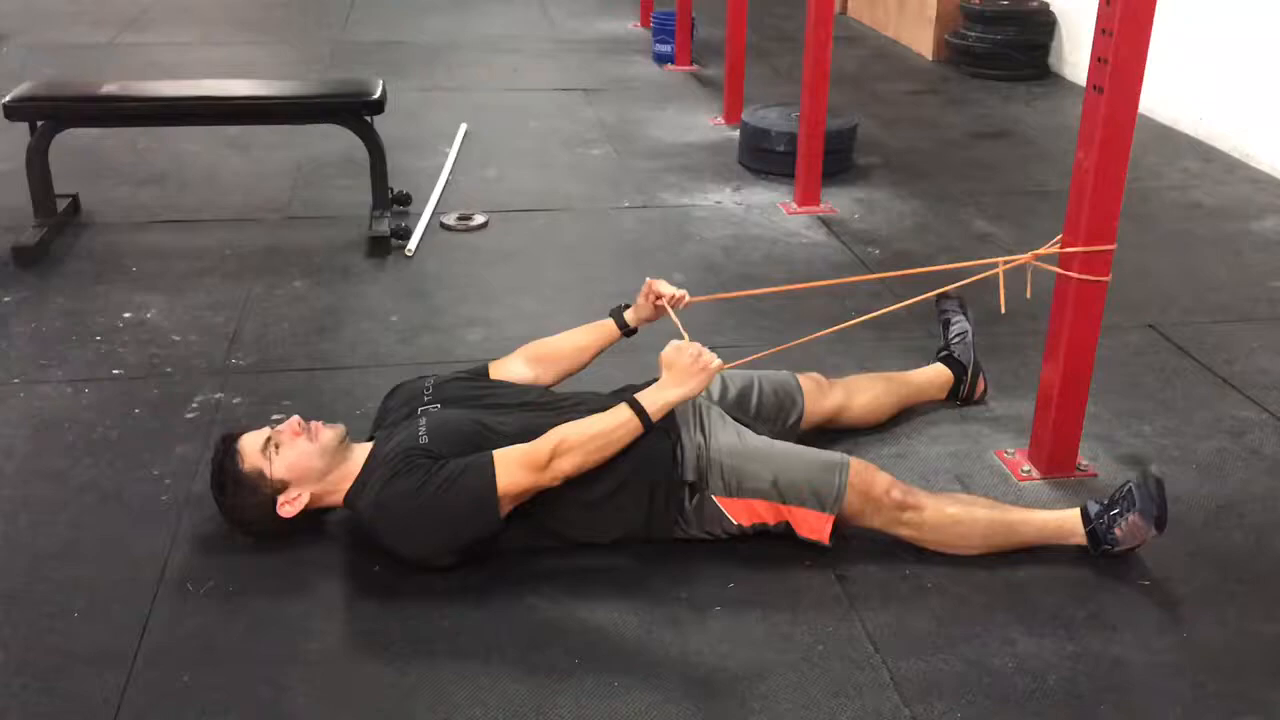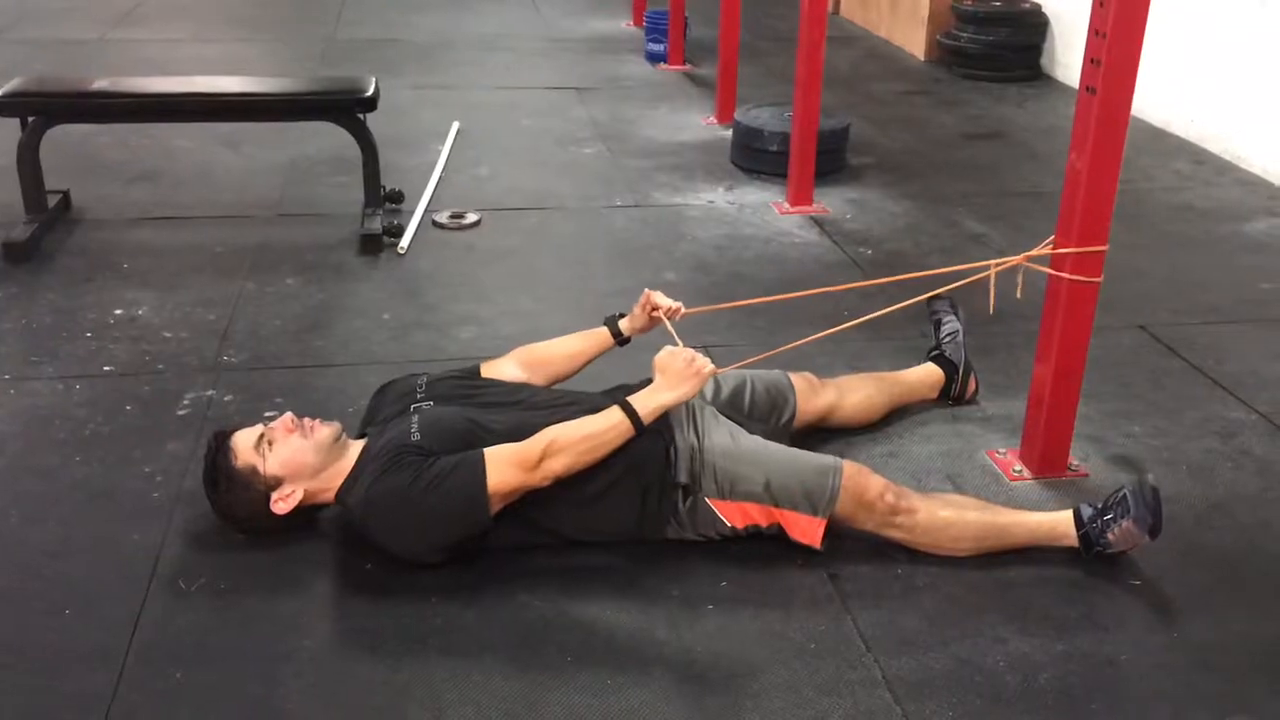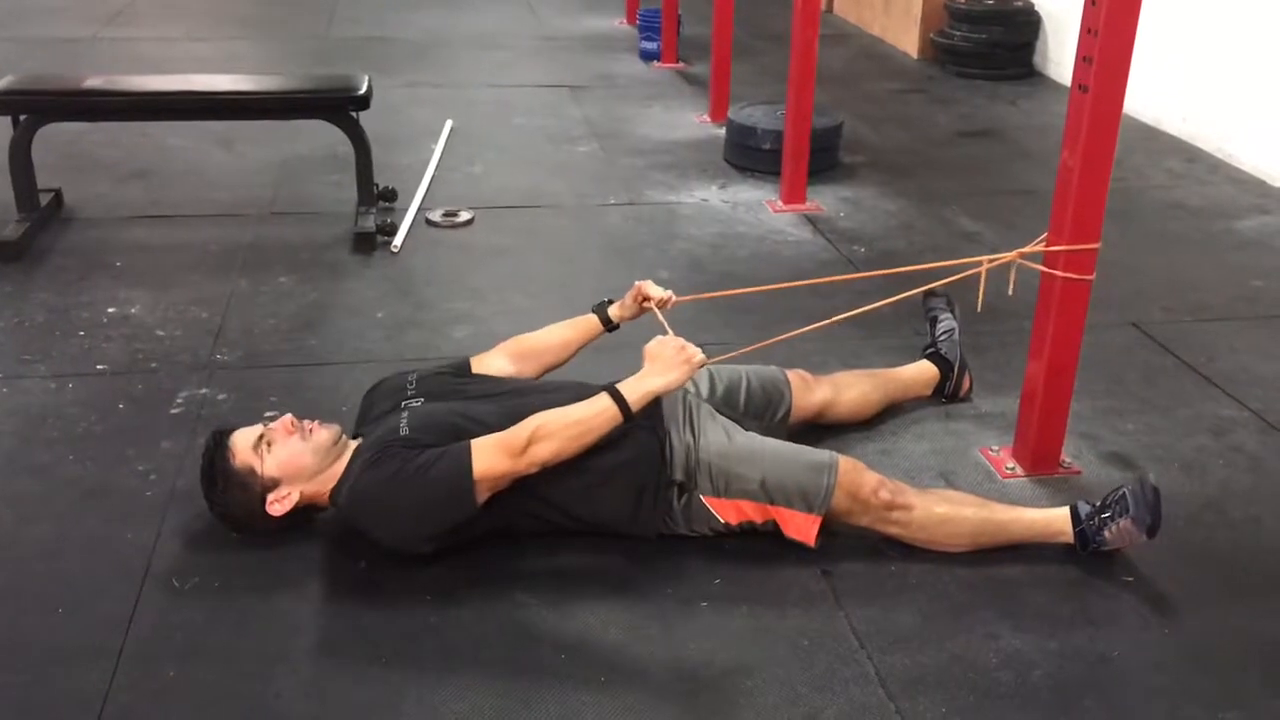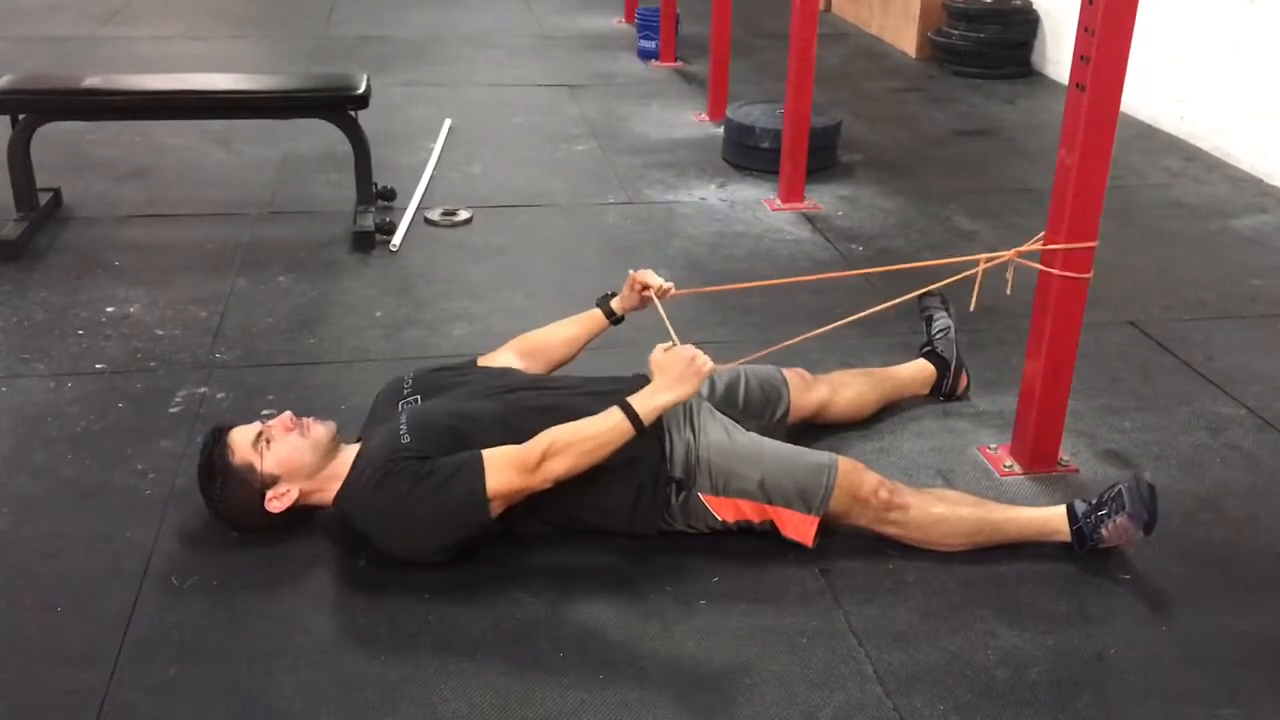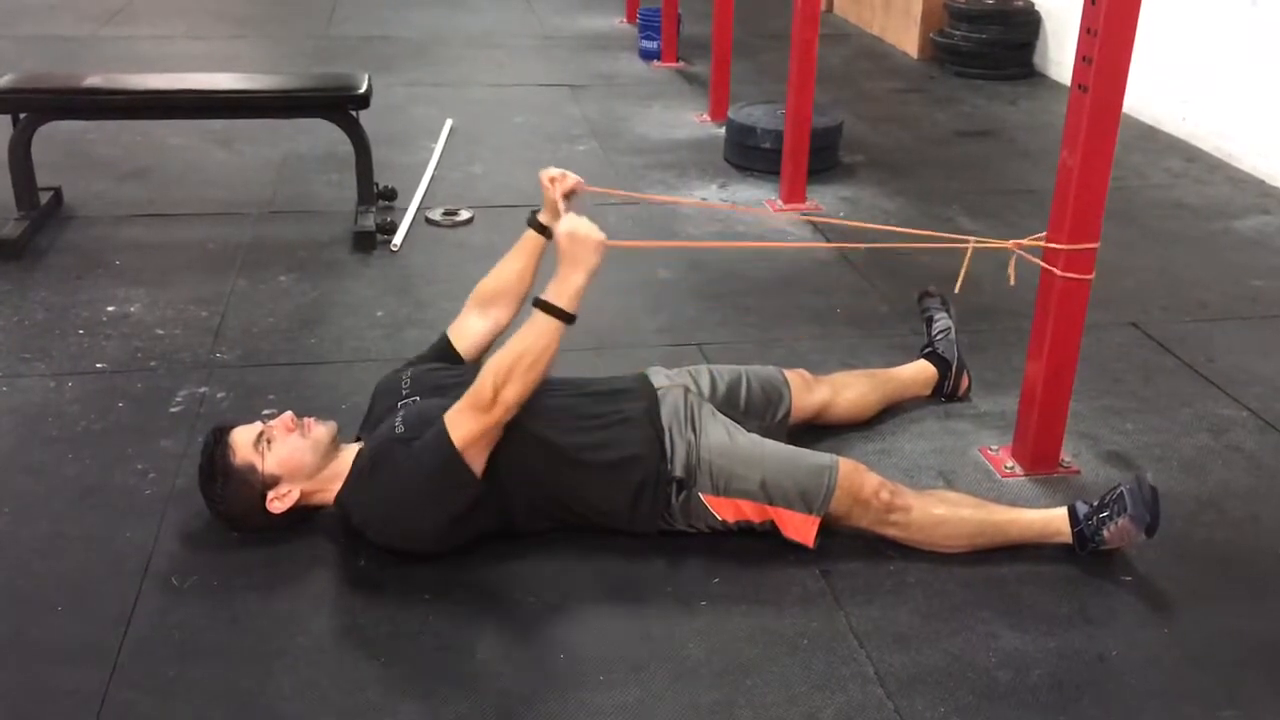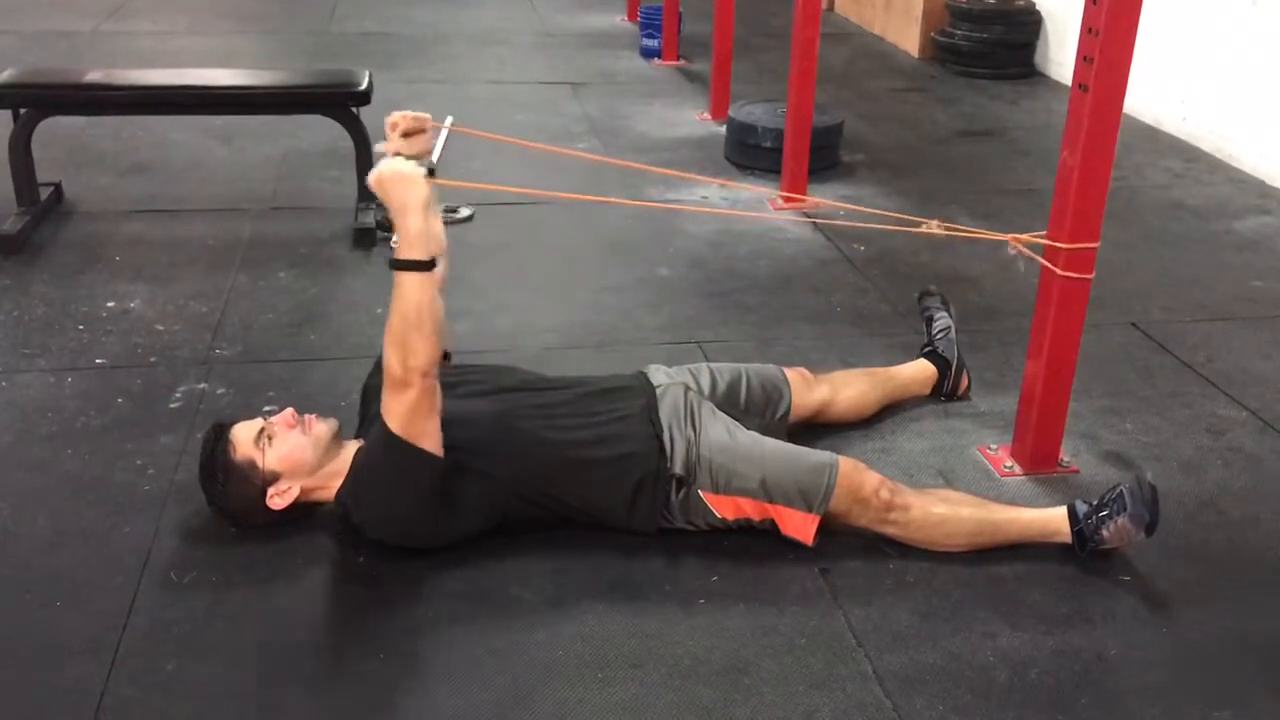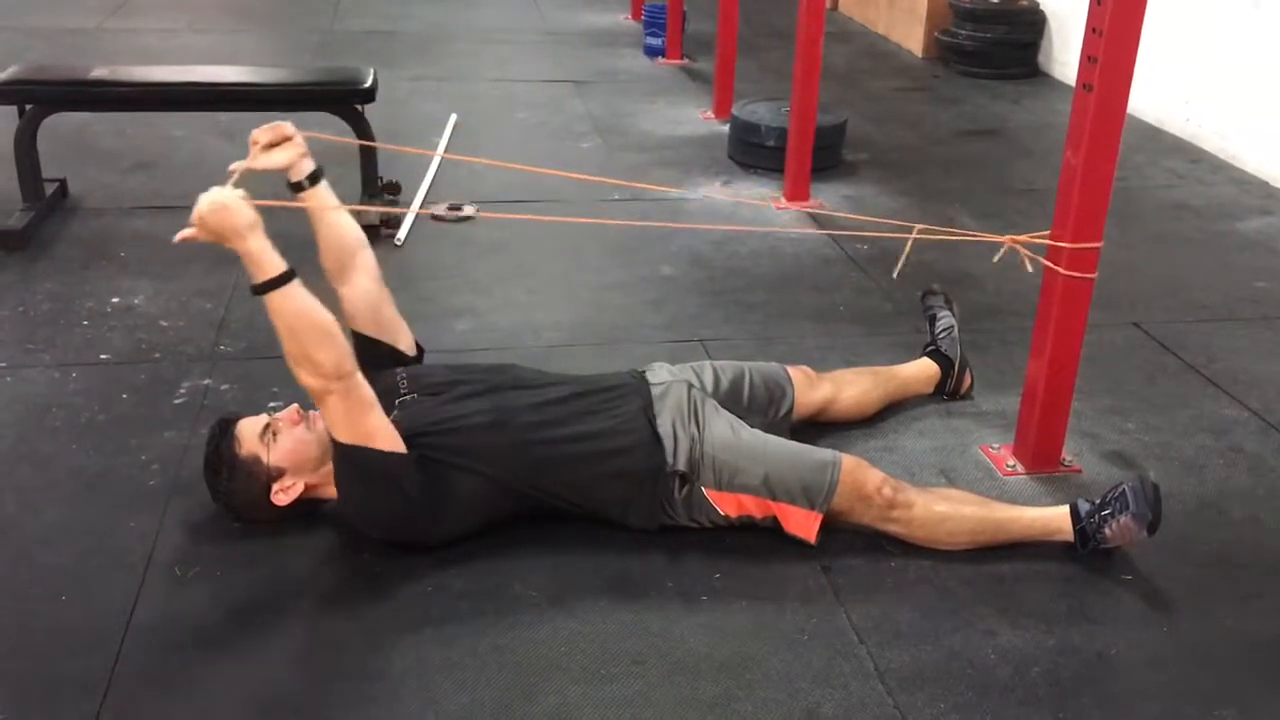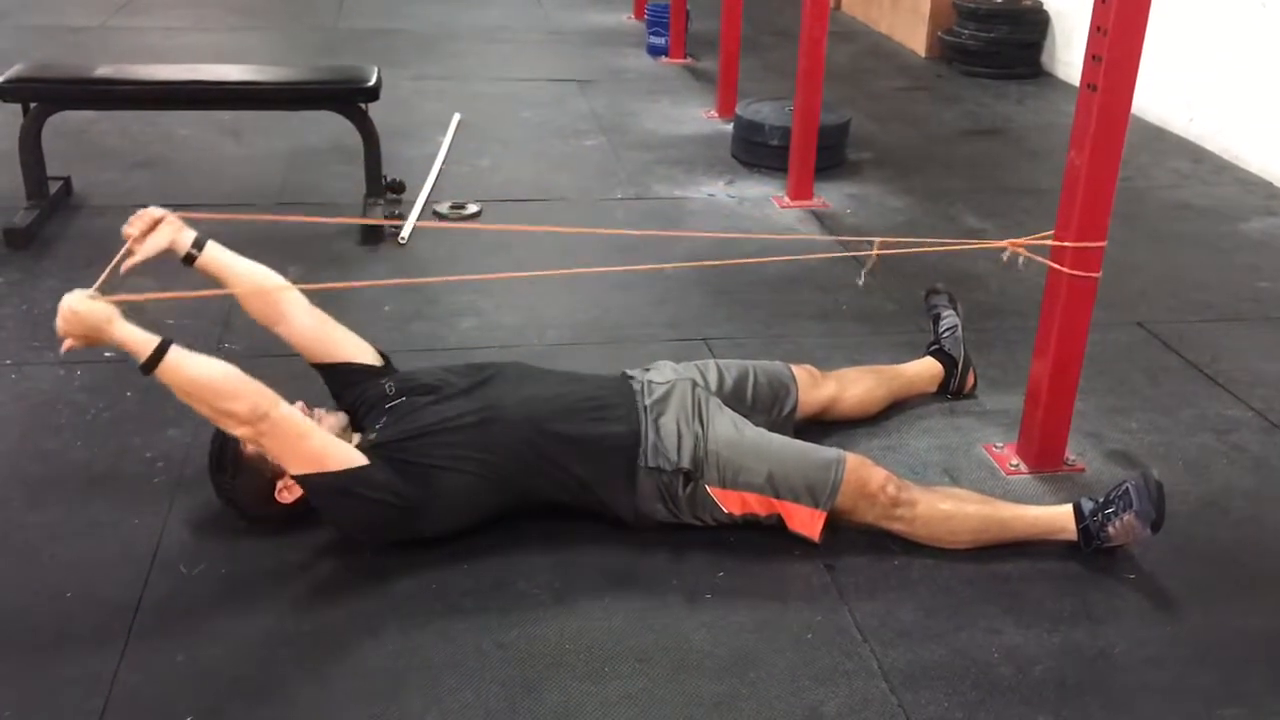
dt=0.5s
person 1, frame 1
left shoulder: (401, 408)
right shoulder: (404, 510)
left elbow: (524, 369)
right elbow: (548, 464)
left wrist: (628, 318)
right wrist: (663, 392)
left hip: (659, 414)
right hip: (679, 476)
left knee: (823, 395)
right knee: (887, 500)
left ankle: (951, 374)
right ankle: (1087, 527)
person 1, frame 2
left shoulder: (390, 406)
right shoulder: (396, 506)
left elbow: (517, 371)
right elbow: (538, 464)
left wrist: (623, 329)
right wrist: (657, 396)
left hip: (650, 413)
right hip: (671, 477)
left knee: (812, 393)
right knee: (880, 504)
left ankle: (939, 375)
right ankle: (1077, 531)
person 1, frame 3
left shoulder: (385, 402)
right shoulder: (386, 500)
left elbow: (505, 363)
right elbow: (525, 452)
left wrist: (613, 314)
right wrist: (643, 381)
left hip: (652, 405)
right hip: (666, 474)
left knee: (808, 389)
right knee: (874, 499)
left ankle: (935, 373)
right ankle: (1077, 528)
person 1, frame 4
left shoulder: (392, 407)
right shoulder: (393, 508)
left elbow: (513, 362)
right elbow: (536, 467)
left wrist: (613, 306)
right wrist: (655, 396)
left hip: (645, 405)
right hip: (665, 471)
left knee: (804, 387)
right knee: (873, 499)
left ankle: (933, 371)
right ankle: (1073, 527)
person 1, frame 5
left shoulder: (393, 400)
right shoulder: (391, 503)
left elbow: (485, 315)
right elbow: (494, 410)
left wrist: (544, 224)
right wrist: (571, 280)
left hip: (647, 398)
right hip: (667, 472)
left knee: (808, 388)
right knee: (875, 500)
left ankle: (934, 371)
right ankle: (1074, 526)
person 1, frame 6
left shoulder: (372, 416)
right shoulder: (387, 501)
right elbow: (418, 378)
left wrist: (412, 176)
right wrist: (412, 219)
left hip: (647, 396)
right hip: (666, 470)
left knee: (809, 389)
right knee: (876, 500)
left ankle: (933, 370)
right ankle: (1071, 526)
person 1, frame 7
left shoulder: (387, 403)
right shoulder: (387, 504)
left elbow: (360, 283)
right elbow: (331, 377)
left wrist: (305, 175)
right wrist: (252, 246)
left hip: (650, 392)
right hip: (666, 462)
left knee: (816, 386)
right knee: (879, 498)
left ankle: (938, 369)
right ankle: (1075, 525)
person 1, frame 8
left shoulder: (376, 407)
right shoulder: (375, 500)
left elbow: (292, 312)
right elbow: (259, 405)
left wrist: (189, 242)
right wrist: (123, 332)
left hip: (645, 395)
right hip: (658, 464)
left knee: (815, 387)
right knee: (879, 496)
left ankle: (939, 371)
right ankle: (1077, 525)
